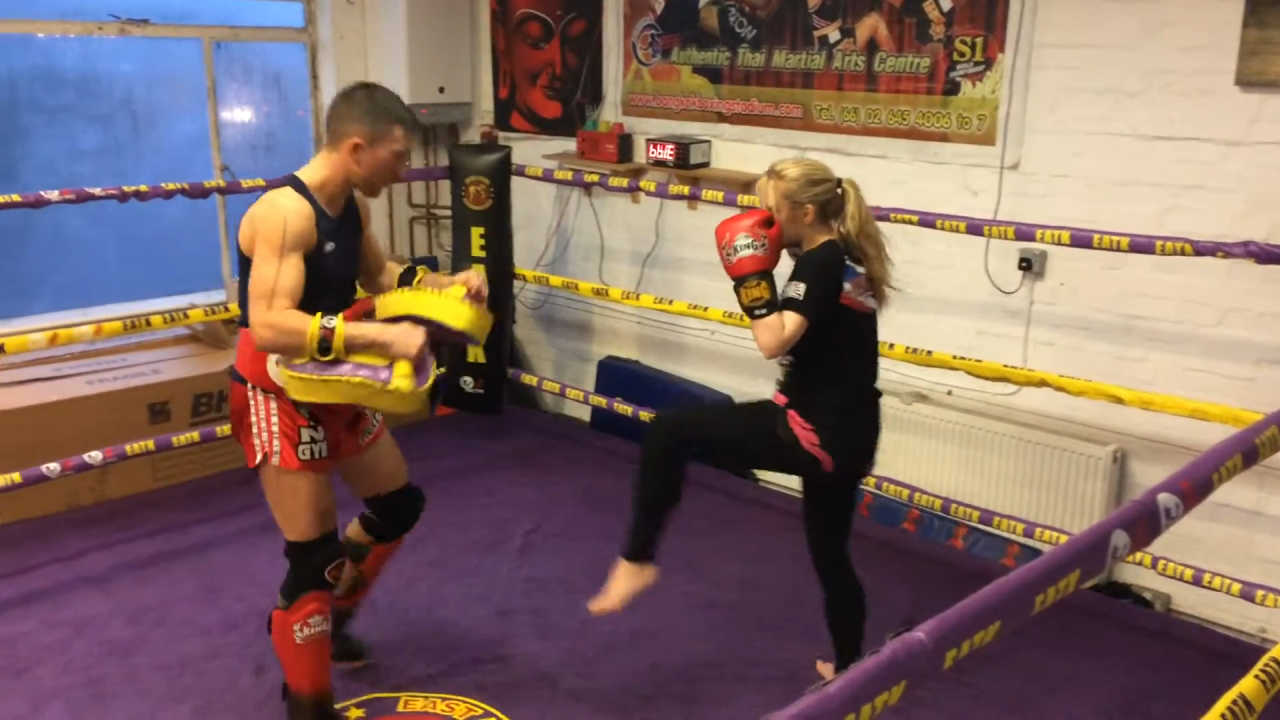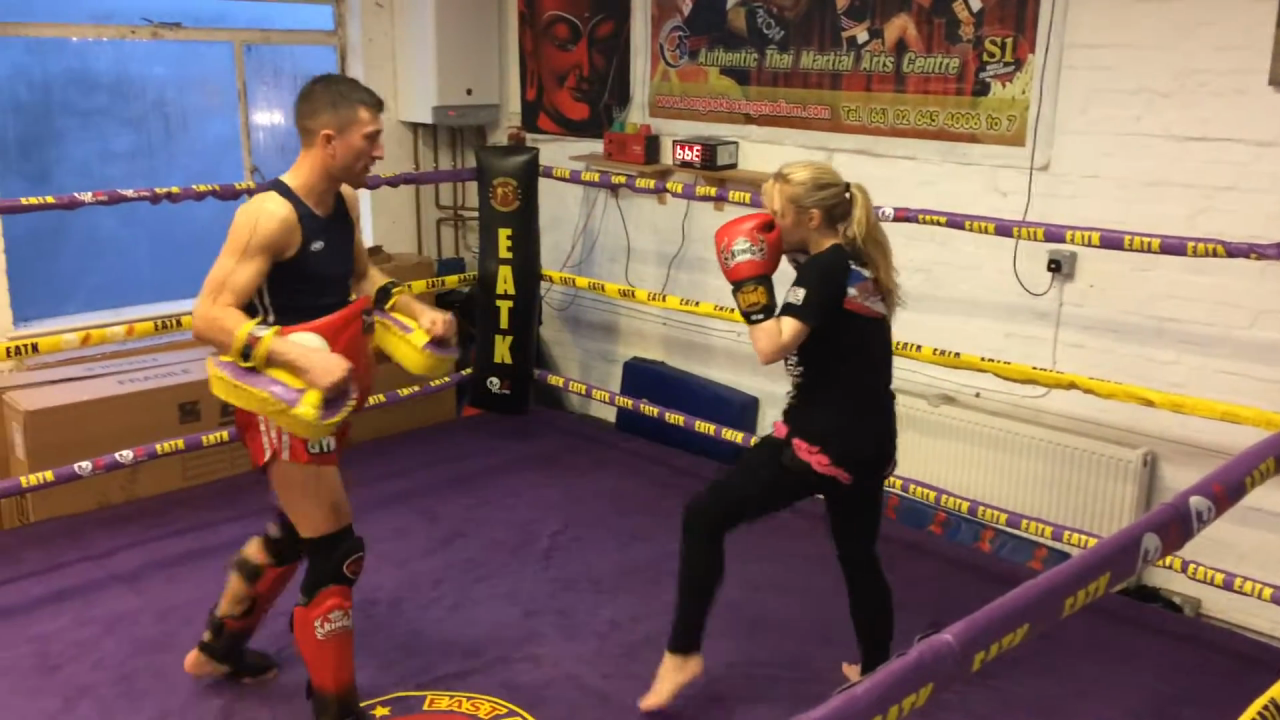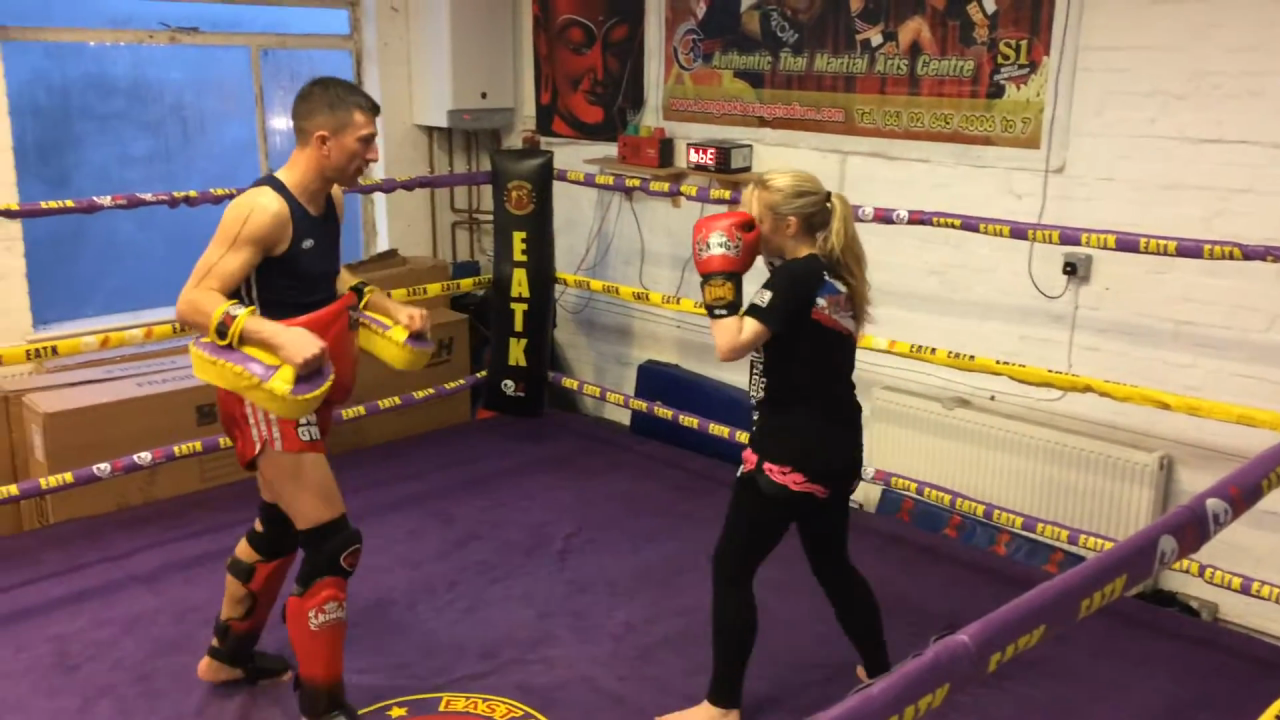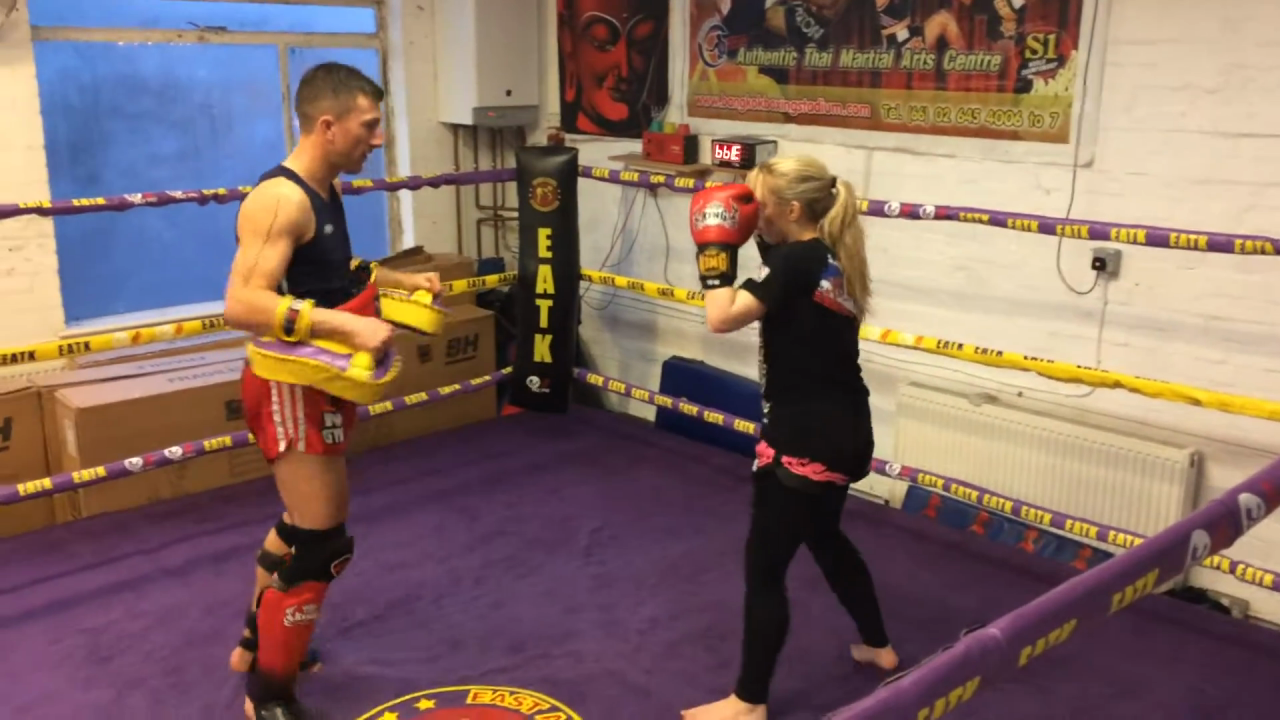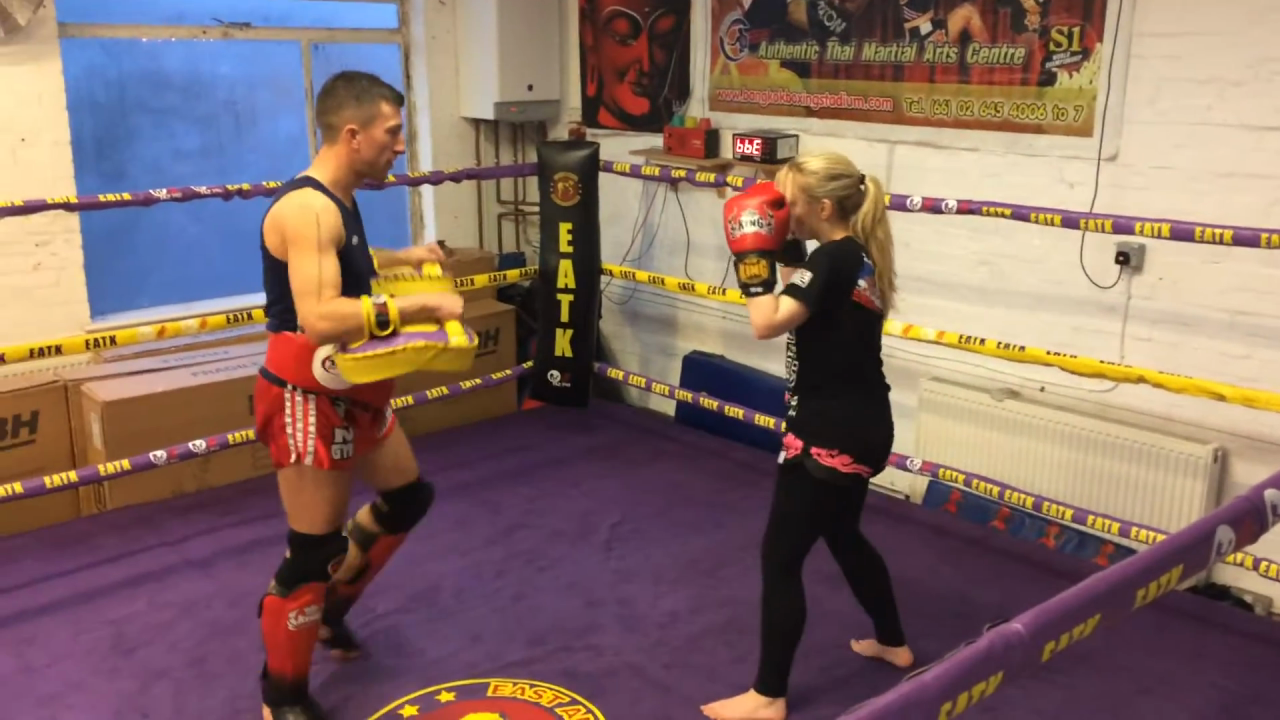
dt=0.2s
person 1, frame 1
left shoulder: (350, 202)
right shoulder: (283, 213)
left elbow: (376, 274)
right elbow: (268, 327)
left wrist: (445, 284)
right wrist: (381, 336)
right hip: (281, 400)
left knee: (398, 503)
right knee: (315, 557)
left ankle: (328, 622)
person 1, frame 2
left shoulder: (343, 199)
right shoulder: (270, 216)
left elbow: (360, 275)
right elbow: (208, 318)
left wrist: (416, 310)
right wrist: (301, 356)
left hip: (318, 397)
left knee: (294, 532)
right knee: (336, 554)
left ankle: (219, 645)
person 1, frame 3
left shoulder: (331, 200)
right shoulder: (263, 210)
right elbow: (192, 303)
left wrist: (391, 308)
right wrist: (277, 335)
left knee: (280, 527)
right knee: (333, 545)
left ankle: (230, 651)
person 1, frame 4
left shoulder: (326, 187)
right shoulder: (280, 200)
right elbow: (242, 304)
left wrist: (400, 279)
right wrist: (342, 325)
left hip: (323, 386)
right hip: (292, 390)
left knee: (306, 522)
right knee: (321, 547)
left ankle: (258, 642)
person 1, frame 5
left shoulder: (338, 198)
right shoulder: (308, 209)
right elbow: (321, 319)
left wrist: (396, 259)
right wrist: (421, 305)
left hip: (352, 389)
right hip: (307, 397)
left knee: (407, 497)
right knee: (314, 549)
left ankle: (325, 612)
person 2, frame 1
left shoulder: (817, 263)
right shoulder: (852, 258)
left elbow: (772, 342)
left wrist: (750, 275)
left hip: (807, 425)
right hip: (853, 434)
left knee: (670, 432)
right knee: (830, 551)
left ankle: (637, 561)
right ankle: (847, 668)
person 2, frame 2
left shoulder: (822, 270)
right shoulder: (859, 263)
left elbow: (771, 347)
left wrist: (748, 279)
left hip: (820, 438)
right hip: (870, 441)
left knee: (703, 516)
right knee: (858, 555)
left ankle: (683, 653)
right ankle: (875, 673)
person 2, frame 3
left shoulder: (794, 278)
right shoulder: (832, 274)
left elbow: (729, 345)
left wrist: (718, 276)
right wrist: (764, 266)
left hip: (790, 453)
right hip: (837, 449)
left knee: (730, 568)
right knee: (831, 562)
right ankle: (880, 673)
person 2, frame 4
left shoulder: (795, 261)
right shoulder: (831, 258)
left elbow: (721, 317)
left wrist: (715, 247)
right wrist: (761, 242)
left hip: (803, 439)
right hip: (845, 432)
left knee: (764, 567)
right knee: (825, 537)
right ankle: (878, 645)
person 2, frame 5
left shoulder: (832, 260)
right shoulder: (858, 255)
left elbow: (767, 323)
right elbow: (810, 289)
left wrist: (750, 252)
right wrist: (781, 246)
left hip: (829, 432)
right hip: (863, 426)
left knee: (781, 557)
right knee: (842, 533)
right ankle: (893, 643)
